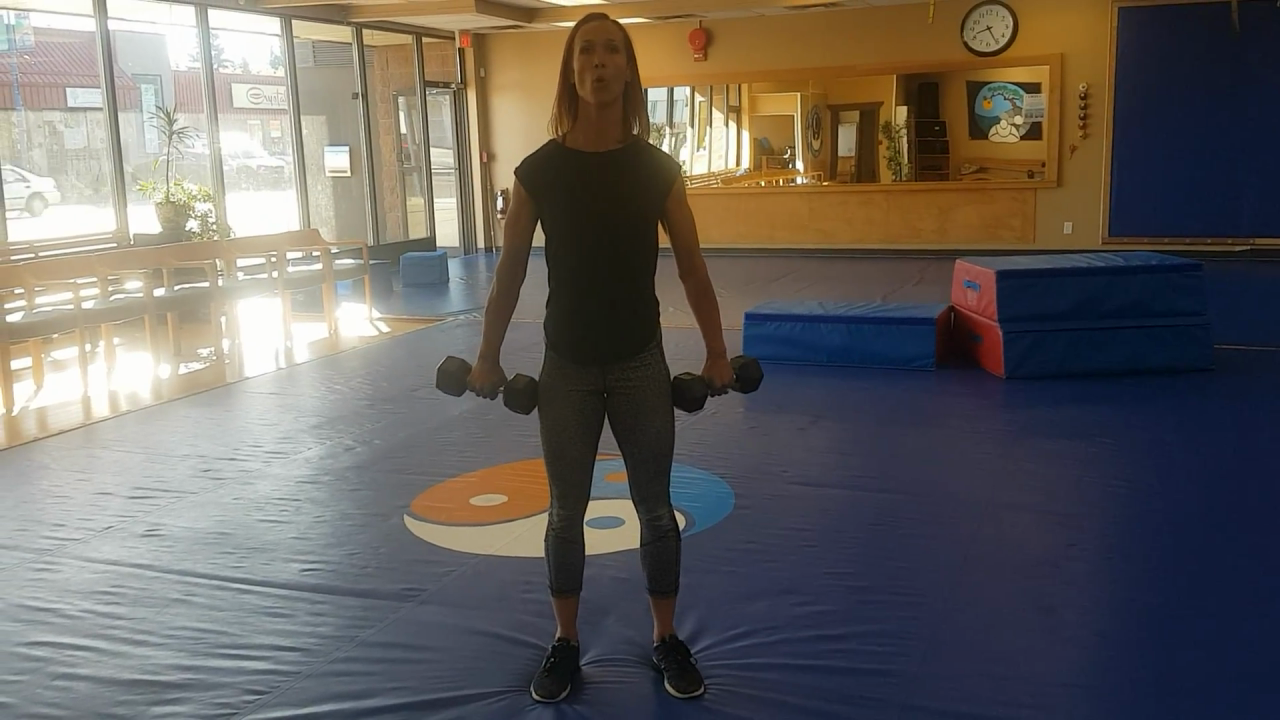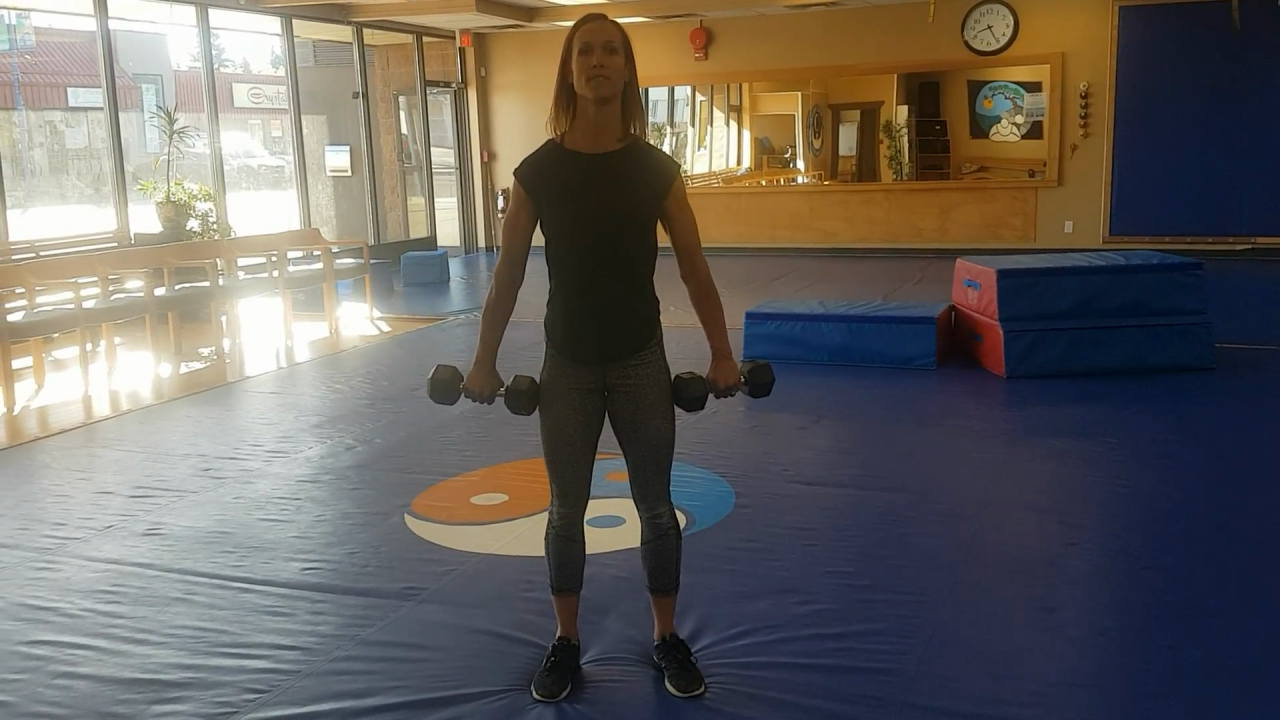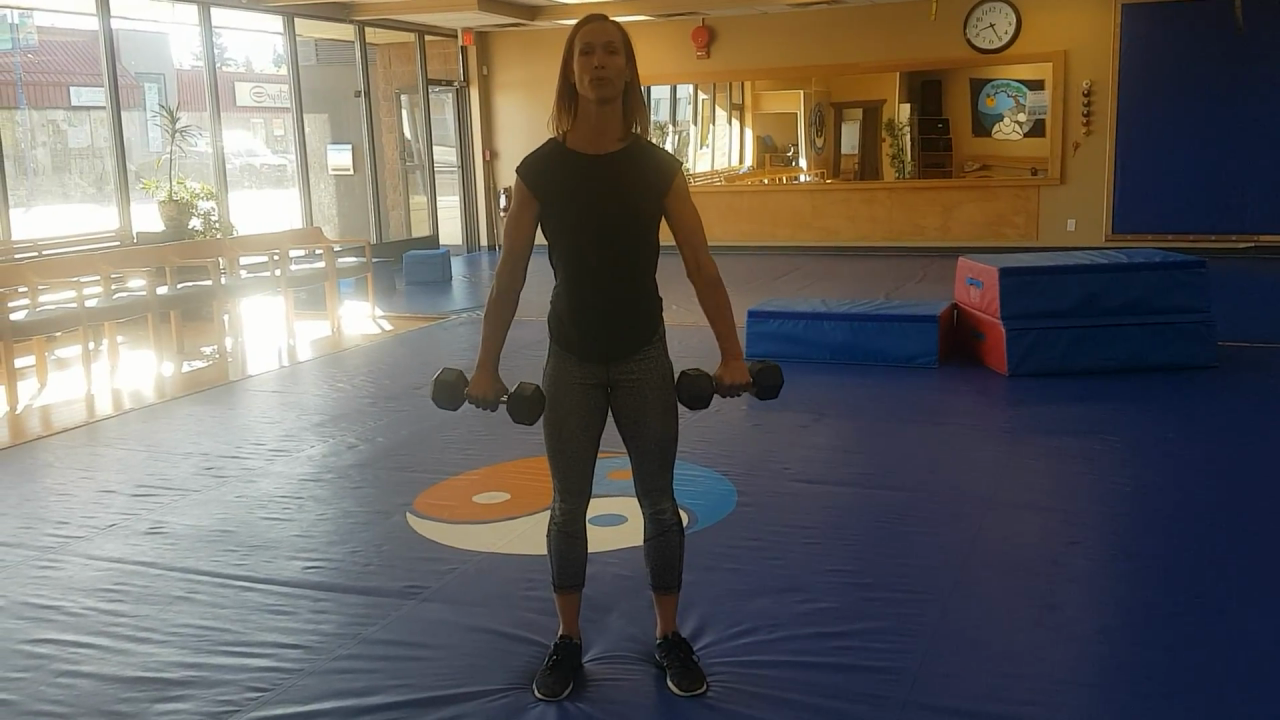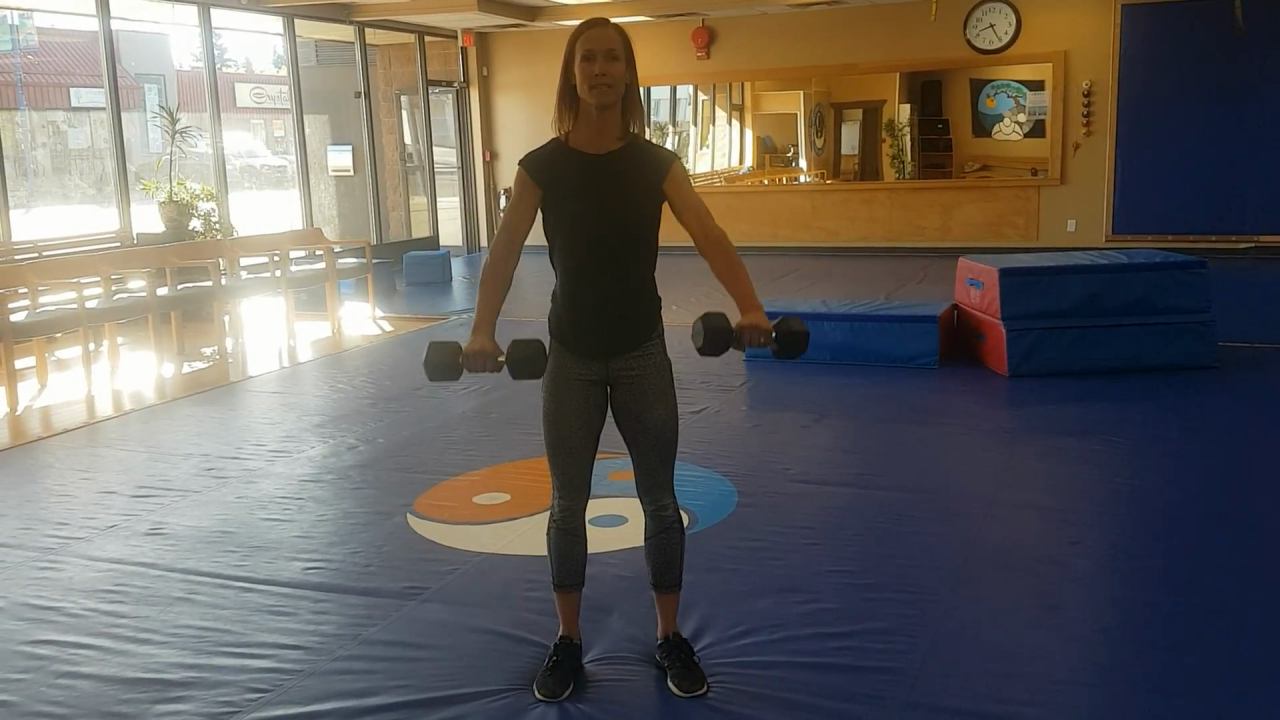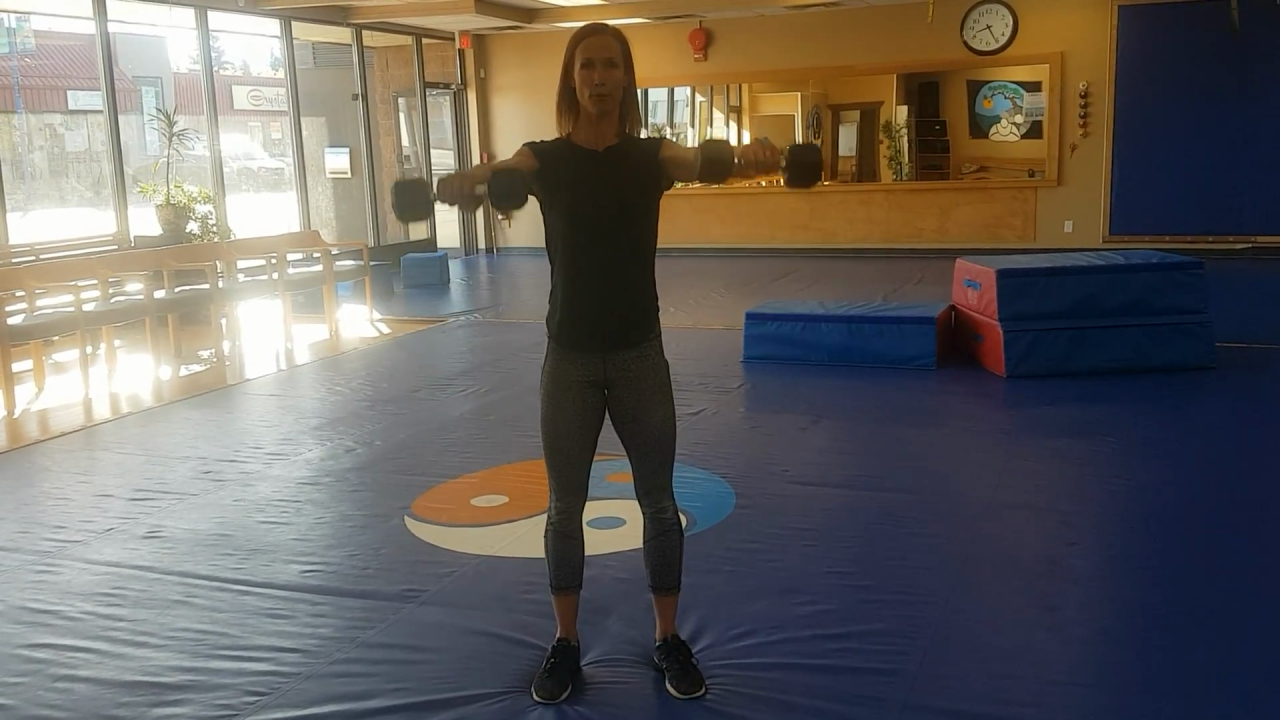
dt=0.3s
person 1, frame 1
left shoulder: (657, 169)
right shoulder: (539, 170)
left elbow: (692, 266)
right elbow: (510, 269)
left wrist: (717, 352)
right wrist: (488, 356)
left hip: (640, 363)
right hip: (567, 366)
left knee: (655, 508)
right knee: (566, 511)
left ankle: (667, 640)
right ankle: (565, 644)
person 1, frame 2
left shoulder: (656, 169)
right shoulder: (538, 171)
left elbow: (694, 266)
right elbow: (508, 272)
left wrist: (722, 354)
right wrist: (483, 361)
left hip: (640, 362)
right hip: (567, 365)
left knee: (655, 506)
right knee: (566, 509)
left ankle: (667, 639)
right ankle: (565, 643)
person 1, frame 3
left shoulder: (658, 166)
right shoulder: (540, 169)
left elbow: (700, 262)
right elbow: (510, 271)
left wrist: (732, 353)
right wrist: (486, 365)
left hip: (643, 357)
right hip: (571, 361)
left knee: (658, 501)
right knee: (568, 506)
left ankle: (669, 637)
right ankle: (567, 640)
person 1, frame 4
left shoulder: (655, 162)
right shoulder: (542, 165)
left elbow: (708, 234)
right elbow: (506, 245)
left wrist: (750, 305)
right wrist: (482, 325)
left hip: (641, 354)
right hip: (571, 357)
left knee: (659, 500)
right knee: (567, 503)
left ankle: (670, 637)
right ankle: (567, 642)
person 1, frame 5
left shoulder: (652, 156)
right shoulder: (544, 158)
left elbow: (701, 163)
right elbow: (496, 177)
left wrist: (747, 158)
right wrist: (466, 182)
left hip: (639, 353)
right hip: (569, 356)
left knee: (658, 499)
right knee: (565, 505)
left ankle: (668, 639)
right ankle: (565, 643)
